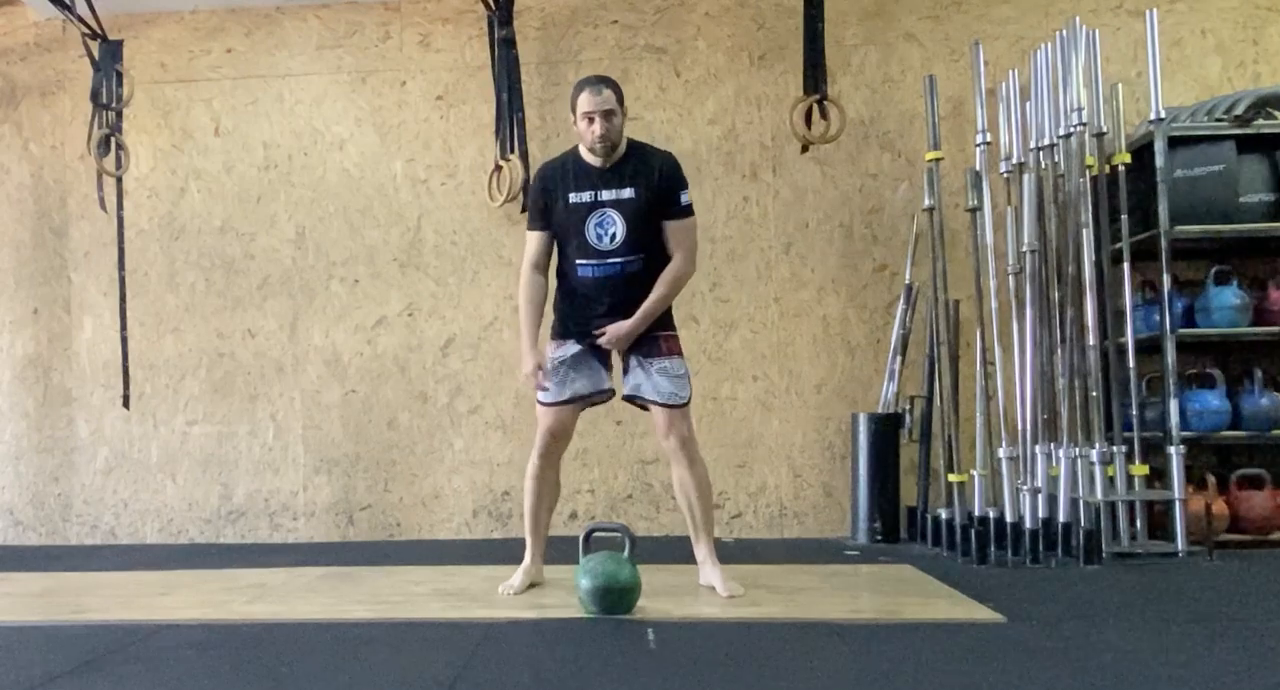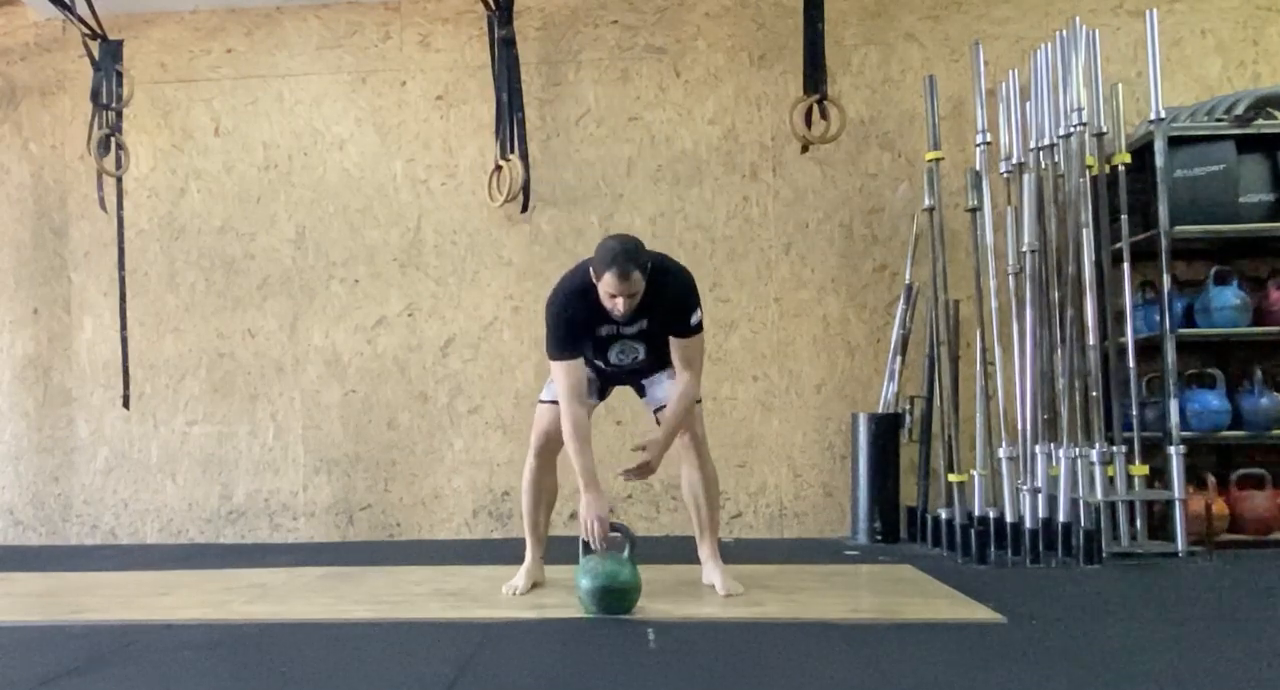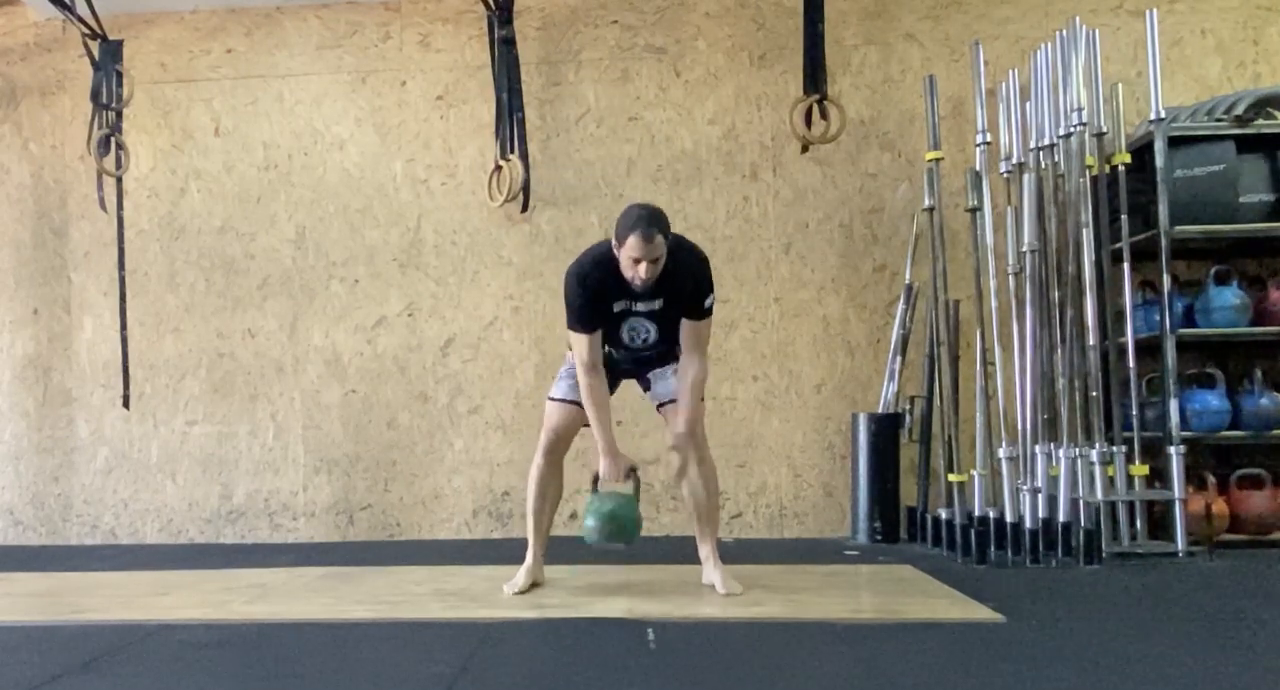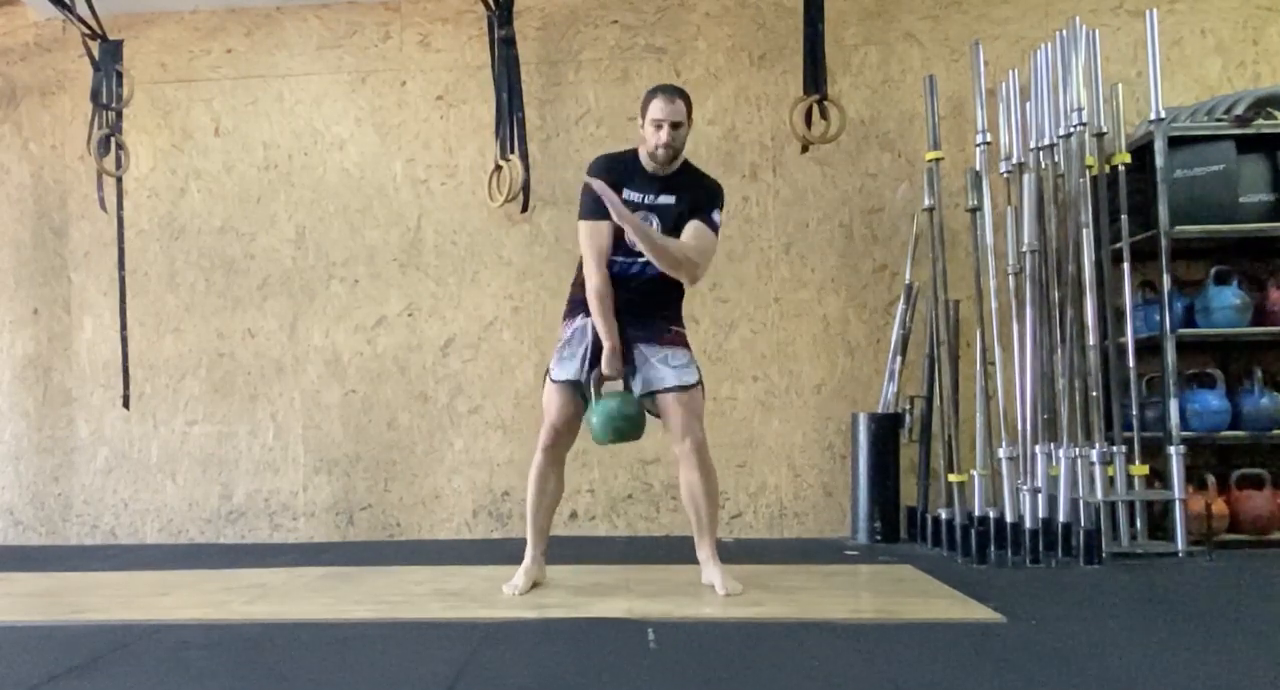
dt=0.7s
person 1, frame 1
left shoulder: (660, 169)
right shoulder: (550, 179)
left elbow: (684, 258)
right elbow: (534, 269)
left wrist: (636, 324)
right wrist: (529, 344)
left hip: (646, 326)
right hip: (574, 330)
left knee: (679, 437)
right knee: (549, 439)
left ankle: (708, 562)
right ankle: (532, 562)
person 1, frame 2
left shoulder: (675, 283)
right shoulder: (567, 298)
left elbow: (689, 373)
right elbow: (572, 401)
left wrist: (661, 443)
right wrist: (590, 491)
left hip: (657, 362)
right hip: (589, 362)
left knee: (693, 439)
right knee: (542, 441)
left ankle: (711, 562)
right ankle: (532, 562)
person 1, frame 3
left shoulder: (691, 264)
right shoulder: (586, 273)
left elbow: (693, 354)
right elbow: (589, 368)
left wrist: (684, 426)
right wrist: (607, 452)
left hip: (663, 355)
right hip: (601, 356)
left knee: (694, 441)
right knee: (551, 442)
left ankle: (711, 562)
right ankle: (533, 562)
person 1, frame 4
left shoulder: (704, 191)
right shoulder: (606, 171)
left elbow: (691, 267)
right elbow: (595, 262)
left wrist: (630, 221)
right wrist: (609, 345)
left hip: (657, 327)
right hip: (591, 319)
left knee: (690, 439)
right knee: (553, 436)
left ankle: (710, 562)
right ankle: (532, 562)
